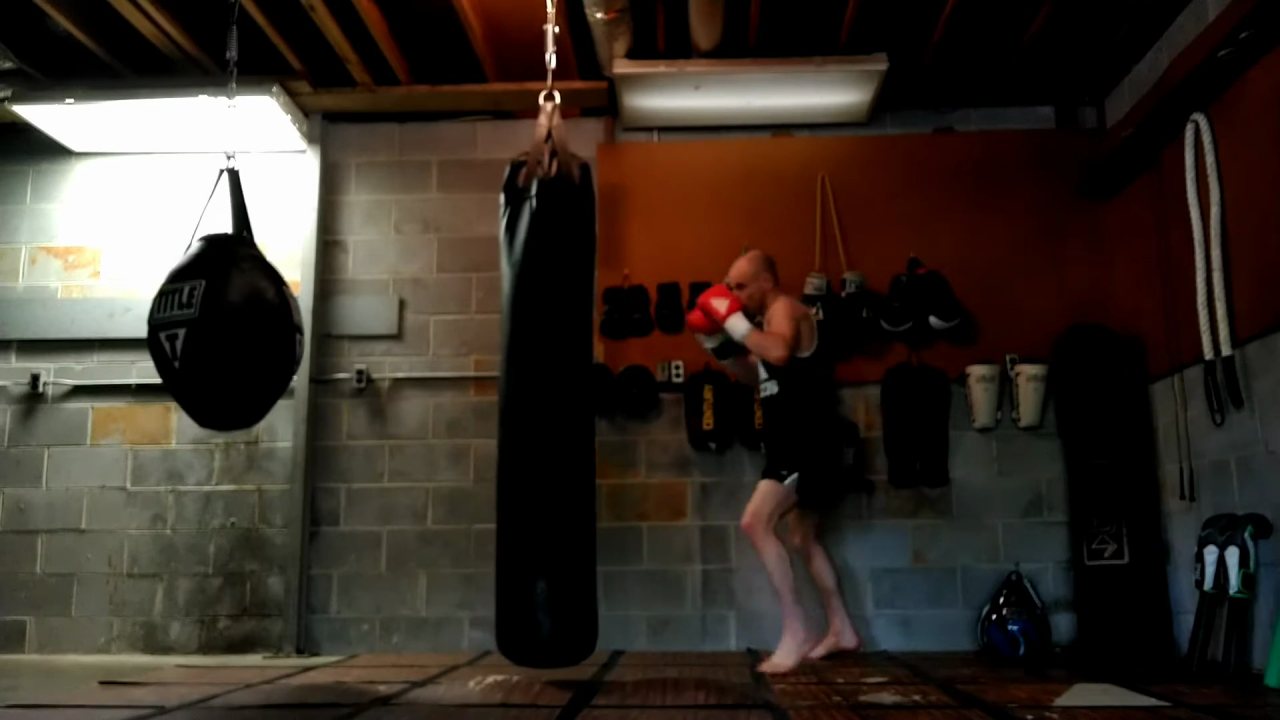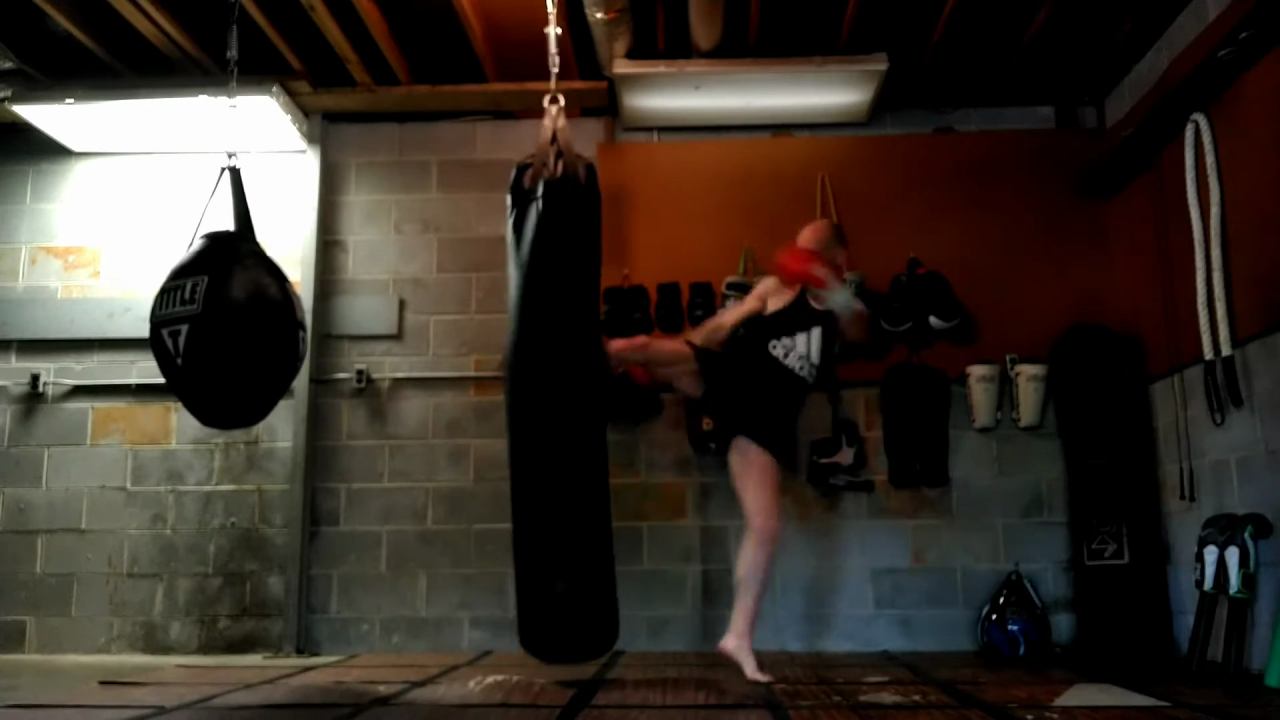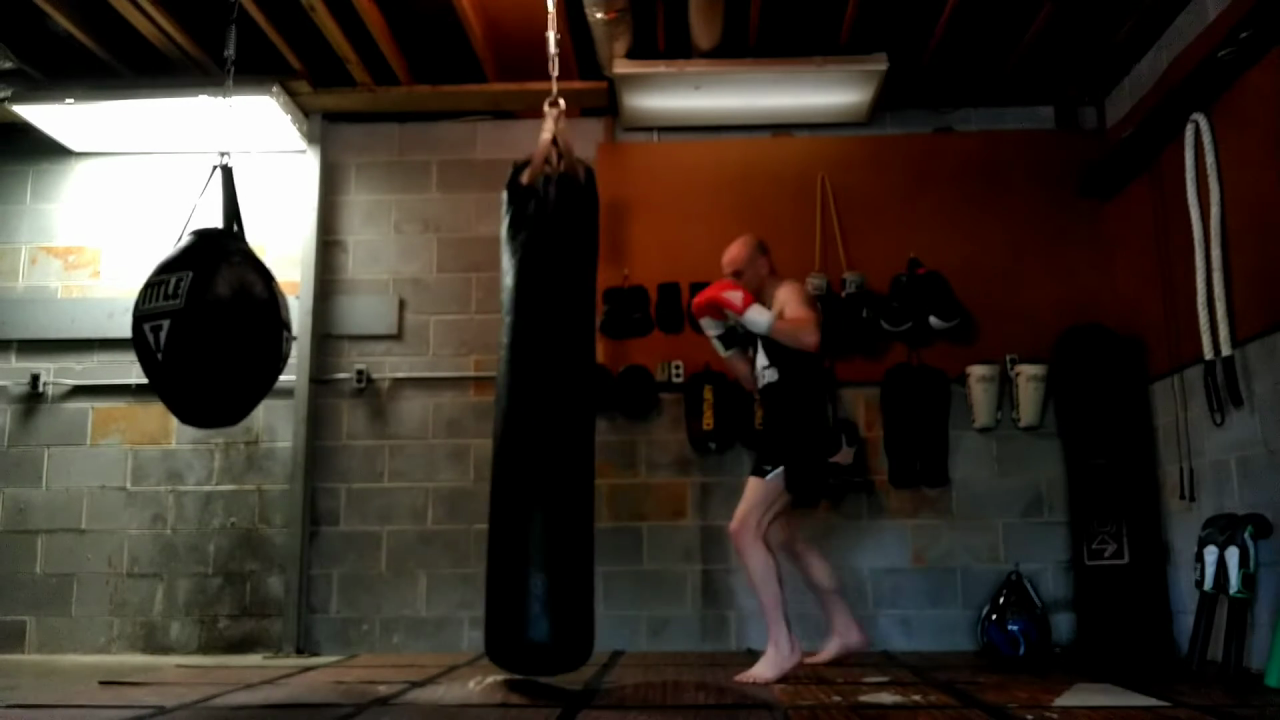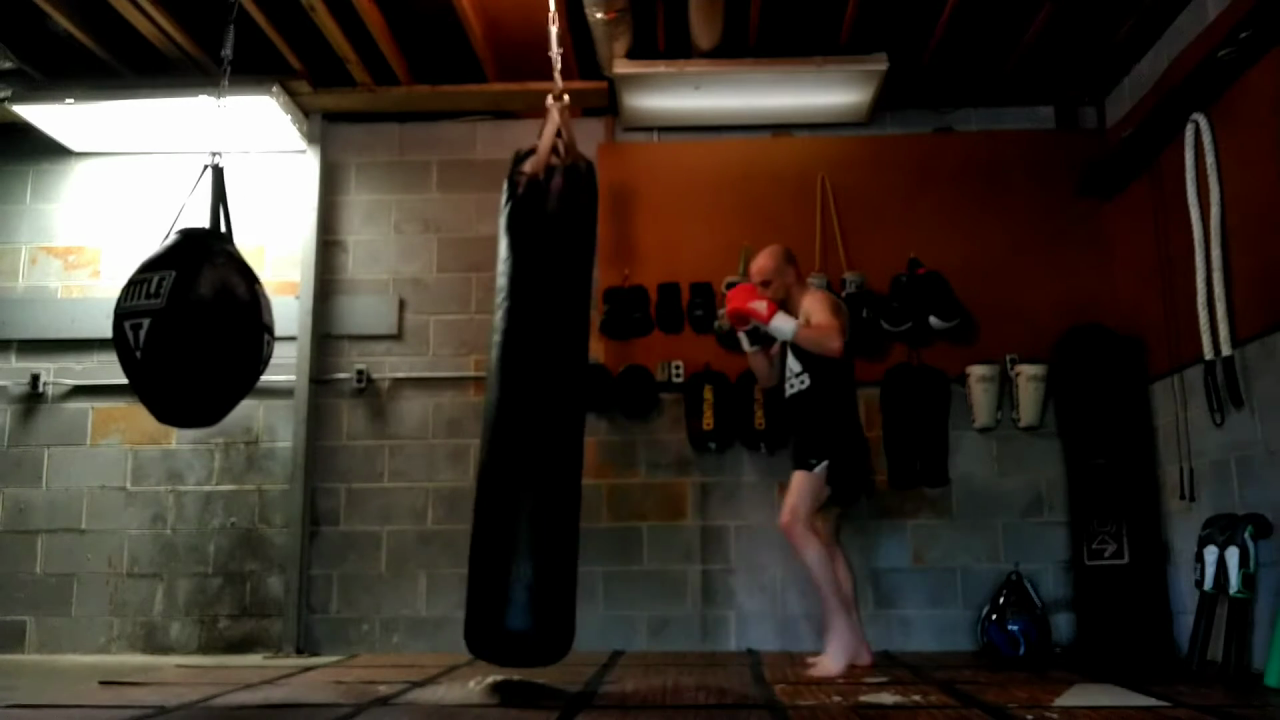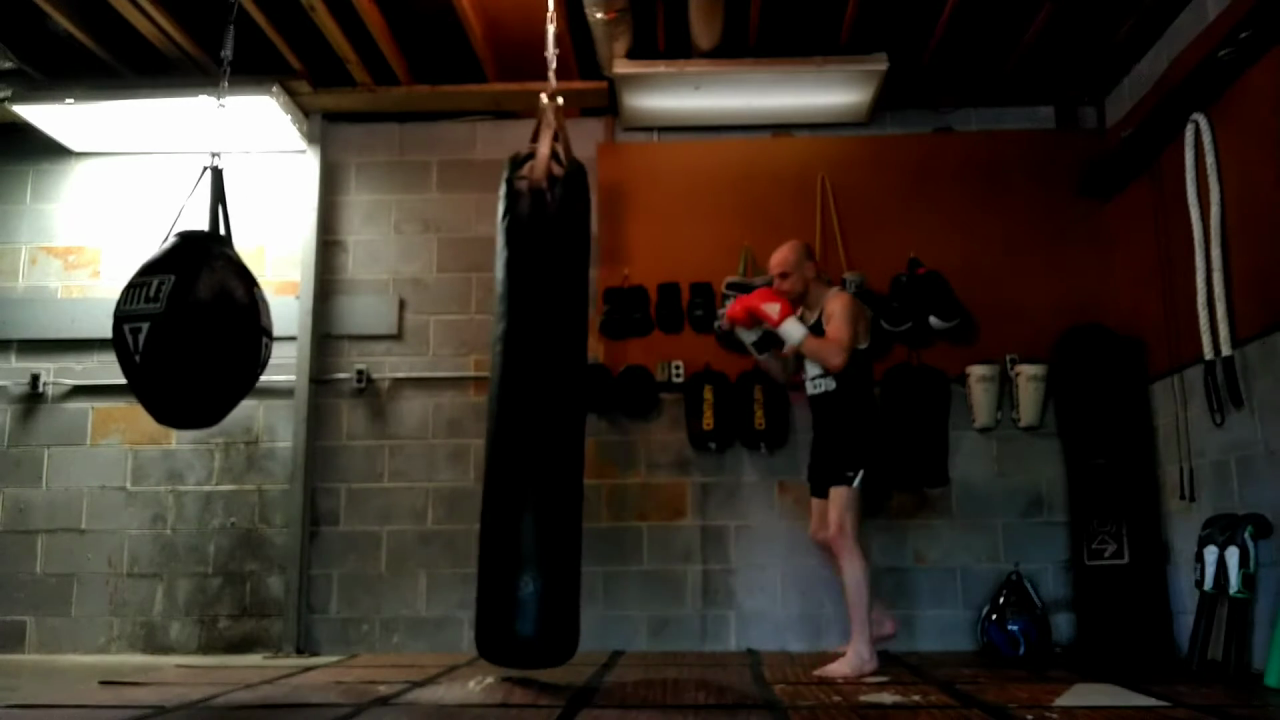
dt=0.4s
person 1, frame 1
left shoulder: (785, 308)
right shoulder: (762, 321)
left elbow: (779, 351)
right elbow: (748, 369)
left wrist: (732, 320)
right wrist: (713, 340)
left hip: (806, 440)
right hip: (796, 442)
left knee: (756, 523)
right knee: (803, 538)
left ankle: (795, 631)
right ankle: (841, 629)
person 1, frame 2
left shoulder: (845, 306)
right shoulder: (774, 288)
left elbow: (857, 330)
right elbow: (723, 325)
left wrist: (833, 290)
right wrist: (681, 350)
left hip: (769, 413)
right hip: (730, 376)
left knee: (765, 524)
right knee: (640, 350)
left ankle: (739, 636)
person 1, frame 3
left shoulder: (789, 293)
right shoulder: (767, 309)
left elbow: (809, 337)
right elbow: (753, 380)
left wrist: (746, 311)
right wrist: (719, 332)
left hip: (796, 433)
right hip: (792, 434)
left knee: (745, 530)
right knee: (788, 539)
left ankle: (781, 646)
right ankle: (845, 629)
person 1, frame 4
left shoulder: (817, 301)
right shoulder: (790, 314)
left elbow: (833, 343)
right elbow: (768, 377)
left wrist: (773, 319)
right wrist: (749, 330)
left hip: (832, 433)
right hip: (813, 436)
left knee: (793, 522)
right knee: (821, 536)
left ankle: (841, 632)
right ankle: (850, 639)
person 1, frame 5
left shoulder: (839, 303)
right shoulder: (802, 312)
left elbow: (837, 359)
right elbow: (784, 370)
left wrist: (782, 323)
right wrist: (751, 335)
left hip: (853, 432)
right hip: (828, 433)
left knee: (839, 533)
right knee: (824, 534)
left ankle: (860, 651)
right ankle: (875, 617)
